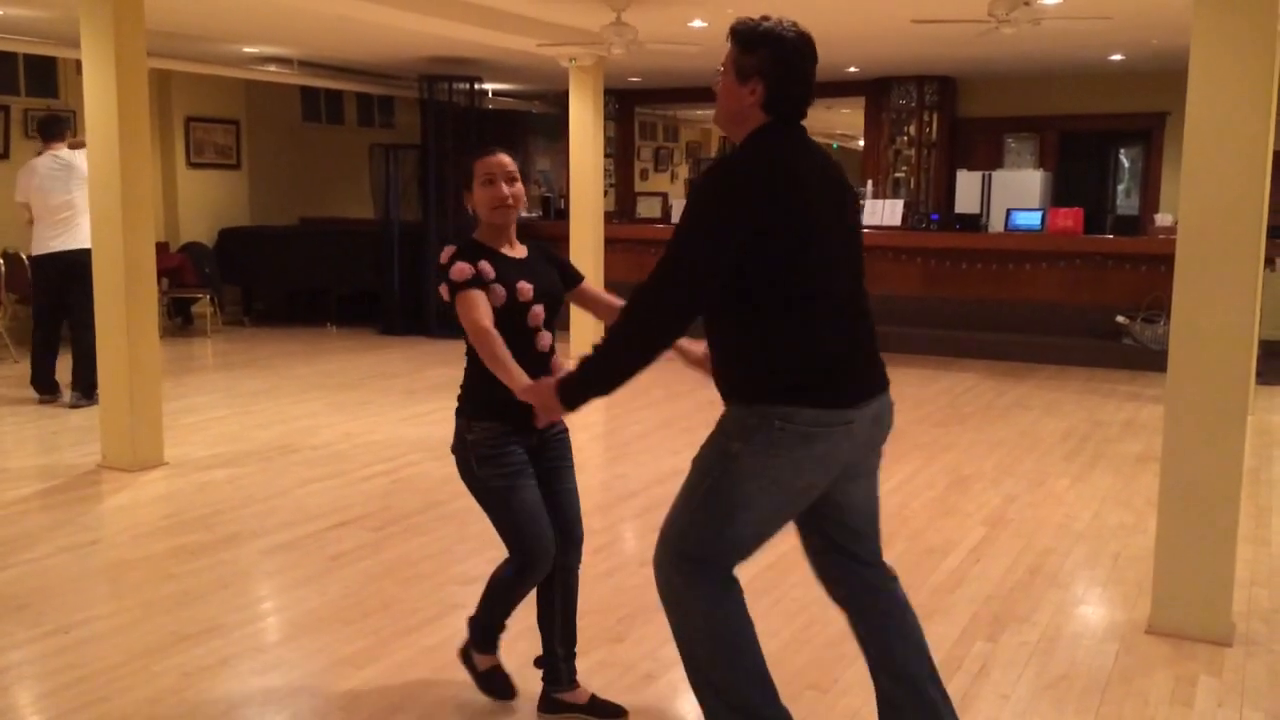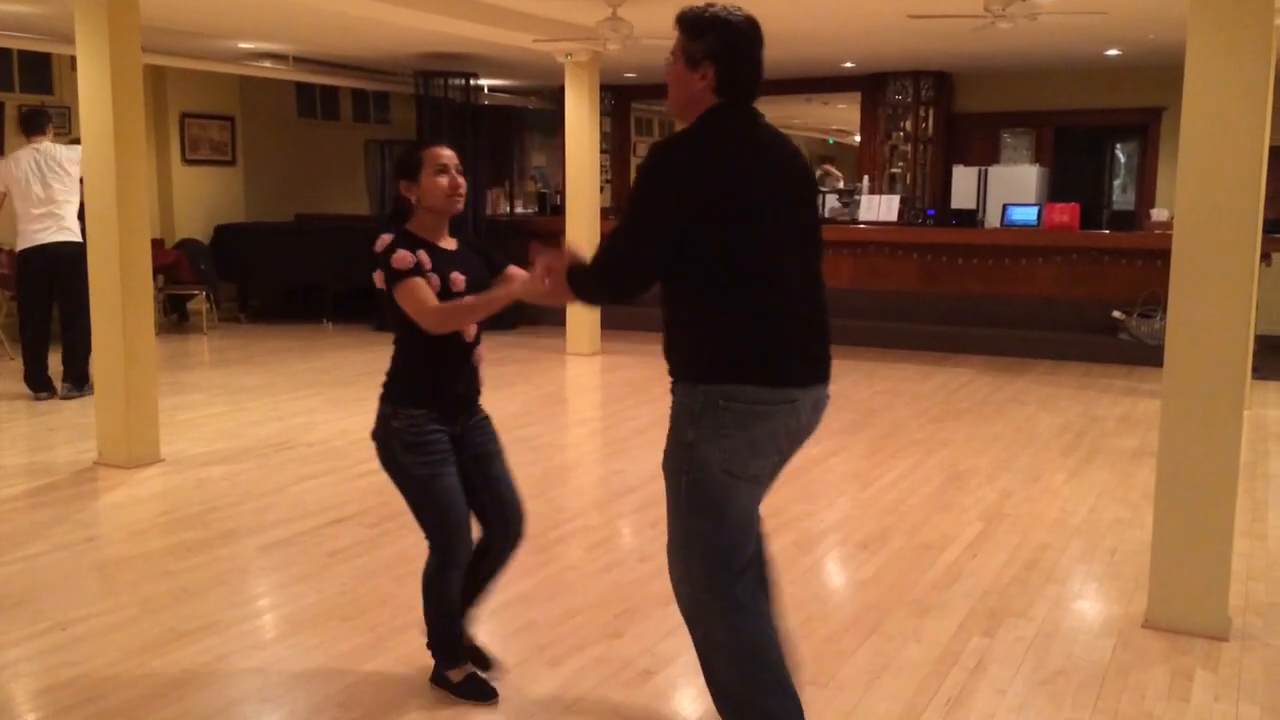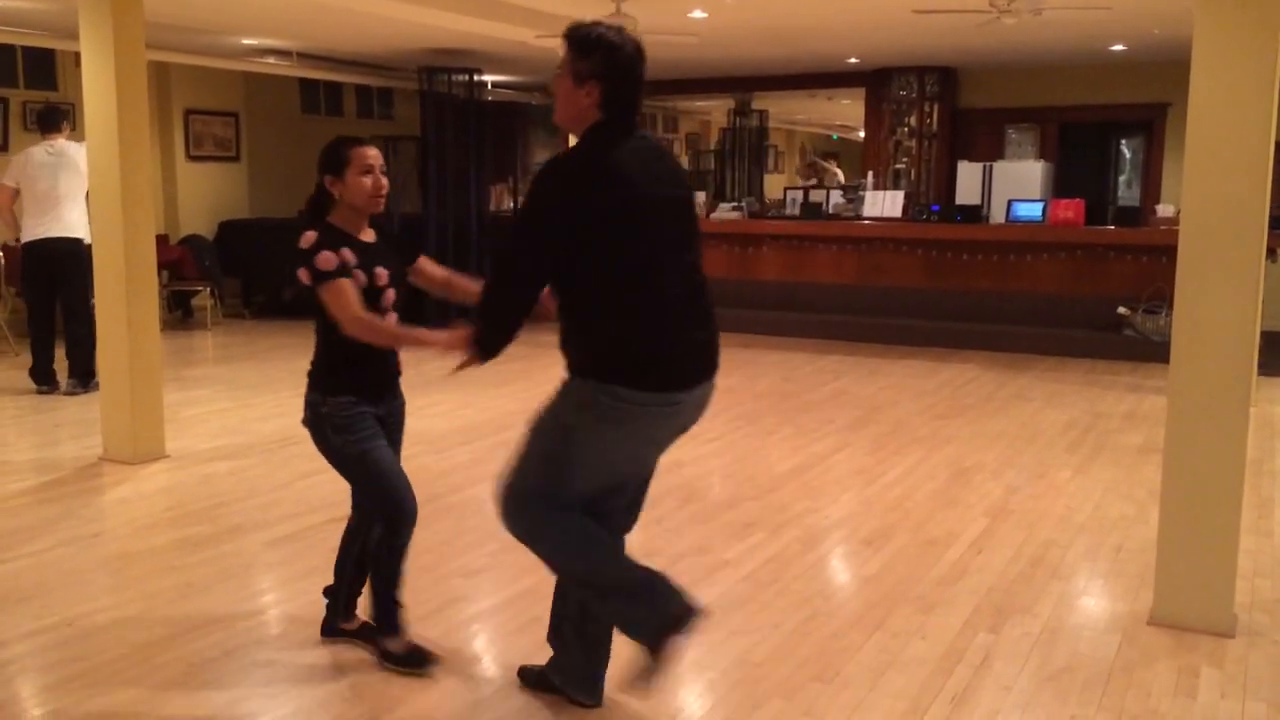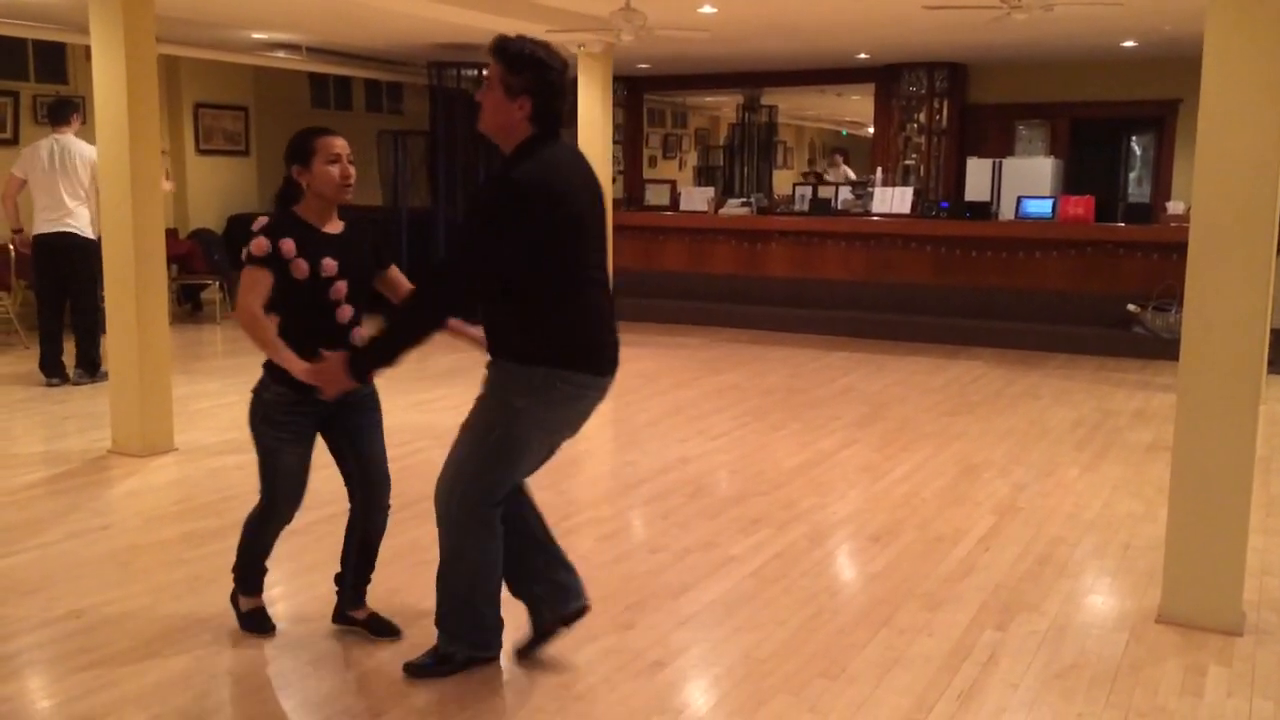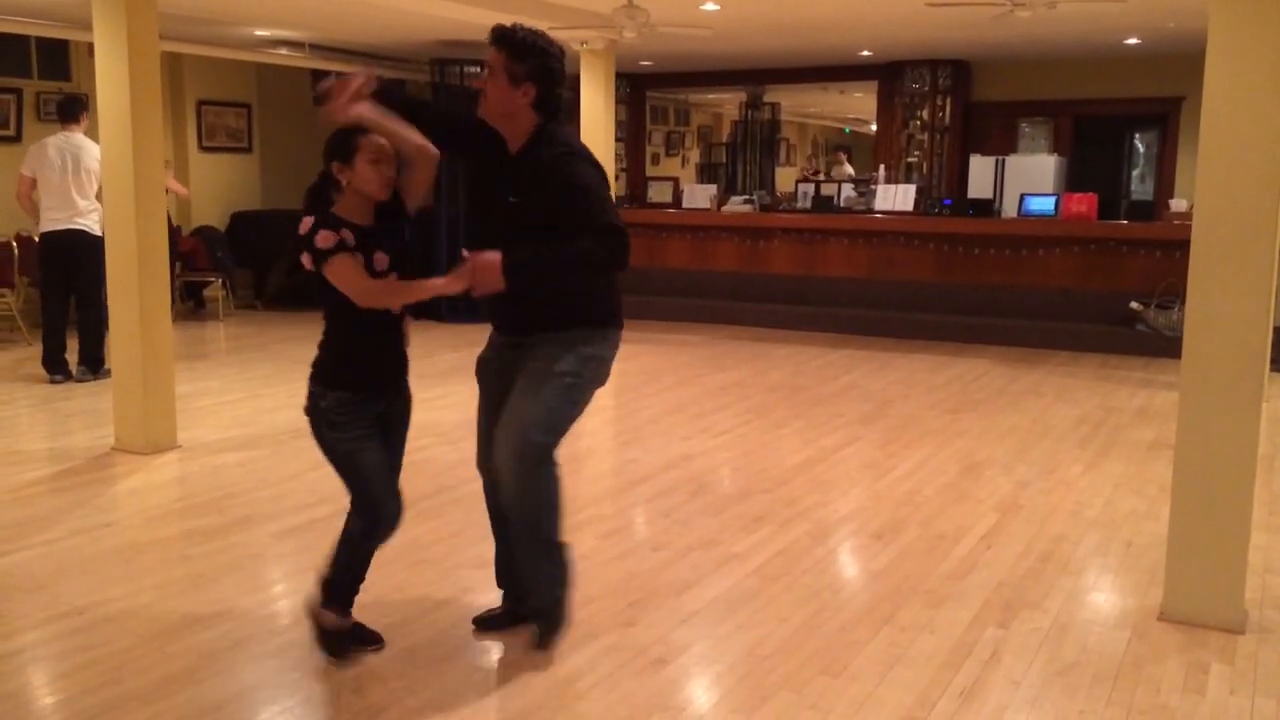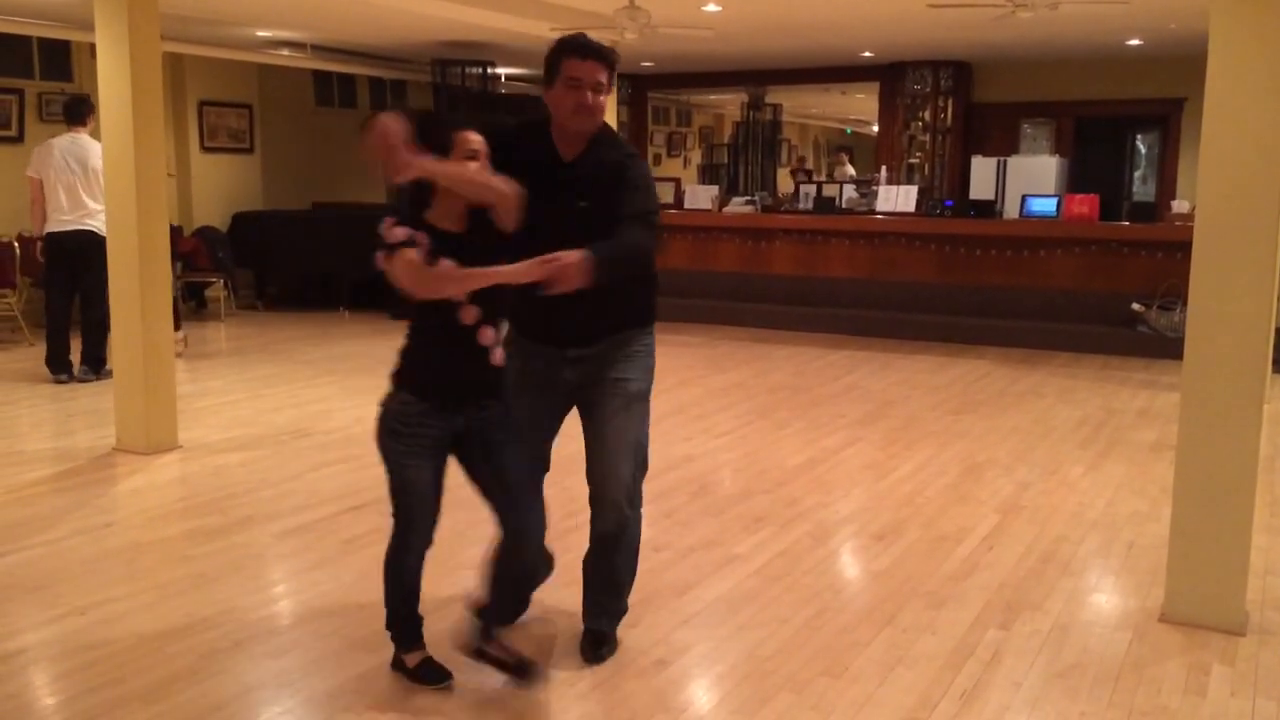
dt=0.4s
person 1, frame 1
left shoulder: (738, 179)
right shoulder: (822, 172)
left elbow: (667, 304)
left wrist: (570, 389)
left hip: (786, 417)
right hip: (861, 404)
left knee: (689, 564)
right knee: (859, 572)
person 1, frame 2
left shoulder: (682, 162)
right shoulder: (785, 158)
left elbow: (618, 283)
left wrist: (569, 274)
left hip: (729, 393)
right hip: (801, 385)
left knee: (715, 573)
right knee: (723, 544)
person 1, frame 3
left shoulder: (571, 177)
right shoulder: (659, 165)
left elbow: (516, 280)
left wrist: (478, 342)
right wrist: (582, 328)
left hip: (621, 385)
right hip: (685, 379)
left knee: (531, 505)
right knee: (597, 518)
left ankle: (653, 610)
right ankle: (575, 670)
person 1, frame 4
left shoulder: (523, 187)
right shoulder: (565, 166)
left elbow: (444, 294)
left wrist: (356, 363)
right wrist: (492, 328)
left hip: (550, 372)
right hip: (574, 361)
left knee: (464, 494)
right knee: (491, 481)
left ankle: (466, 640)
right ankle: (556, 593)
person 1, frame 5
left shoulder: (565, 164)
right shoulder: (489, 142)
left elbow: (609, 249)
right elbow: (433, 122)
left wrist: (514, 266)
left hip: (573, 337)
right hip: (513, 335)
left knee: (515, 454)
right knee: (498, 463)
left ankle: (542, 582)
right ankle: (526, 592)
person 1, frame 6
left shoulder: (622, 170)
right shoulder: (517, 150)
left elbow: (634, 236)
left wrist: (589, 261)
right wrist: (407, 145)
left hip: (618, 343)
right hip: (537, 341)
left knee: (617, 484)
right knee: (517, 472)
left ankle: (604, 616)
person 2, frame 1
left shoulder: (544, 261)
right shoulder: (465, 260)
left elbow: (611, 310)
right elbow: (481, 331)
right wrist: (520, 383)
left hip: (545, 428)
right hip: (489, 431)
left knee: (567, 548)
right knee: (535, 552)
right ankle: (481, 642)
person 2, frame 2
left shoulder: (472, 253)
right shoulder: (397, 250)
left elbow: (536, 286)
right elbow: (434, 317)
right wrist: (511, 291)
left hip: (466, 415)
right hip: (413, 421)
left knee: (507, 525)
right knee: (453, 539)
left ankle: (454, 624)
right ankle: (449, 662)
person 2, frame 3
left shoulder: (386, 242)
right shoulder: (321, 243)
left elbow: (448, 284)
right elbow: (355, 324)
right wrist: (440, 339)
left hip: (384, 397)
right hip: (339, 401)
left knee: (371, 510)
right knee: (397, 507)
left ankle: (339, 615)
right ankle: (386, 629)
person 2, frame 4
left shoulder: (358, 238)
right shoulder: (275, 233)
left elbow: (405, 294)
right elbow: (248, 310)
right wrist: (289, 360)
left hip: (351, 391)
right hip: (288, 396)
left knee: (374, 497)
right knee: (281, 504)
left ankle: (351, 603)
right ankle: (246, 590)
person 2, frame 5
left shoulder: (391, 217)
right shoulder: (323, 229)
left elbow: (425, 157)
right elbow: (368, 294)
left wrist: (369, 115)
right wrist: (454, 283)
left hip: (390, 389)
right hip: (341, 398)
left knee: (375, 505)
right knee: (381, 509)
left ankle: (341, 608)
right ankle: (328, 608)
person 2, frame 6
left shoulder: (491, 223)
right shoulder: (405, 235)
right elbow: (426, 282)
right wrist: (512, 270)
left hip: (485, 407)
right hip: (420, 410)
left knee: (527, 528)
right knee: (415, 531)
left ankle: (491, 631)
right ankle: (406, 645)
person 3, frame 1
left shoulder: (28, 171)
right shoulder: (85, 160)
left elbow: (30, 216)
left hip: (43, 254)
right hip: (82, 250)
left knee: (46, 324)
right knee: (84, 323)
left ankle: (46, 387)
right ankle: (83, 390)
person 3, frame 2
right shoulder: (72, 155)
left hip: (30, 249)
right hip: (68, 244)
left knee: (33, 321)
right knee: (75, 317)
left ankle: (40, 385)
right ankle: (74, 381)
person 3, frame 3
right shoulder: (82, 152)
left hip: (34, 244)
right hip: (71, 241)
left knee: (40, 314)
right knee: (78, 312)
left ankle: (44, 378)
right ankle: (80, 377)
person 3, frame 4
left shoulder: (31, 153)
right shoulder: (88, 152)
left hip: (43, 237)
right hip: (80, 236)
left knee: (49, 307)
right knee: (85, 306)
left ankle: (53, 370)
right ankle: (86, 368)
person 3, frame 5
left shoulder: (39, 150)
right shoulder: (95, 151)
left elbow: (23, 195)
right elbow: (106, 197)
left hip: (50, 235)
right hip: (87, 234)
left knee: (53, 304)
right knee: (90, 303)
left ankle: (56, 367)
right ankle: (89, 365)
person 3, frame 6
left shoulder: (44, 151)
right shoulder: (101, 152)
left elbow: (36, 201)
left wrist: (39, 236)
left hip: (56, 235)
right hip: (92, 234)
left knee: (57, 304)
right knee: (94, 303)
left ankle: (60, 367)
right ankle: (91, 365)
